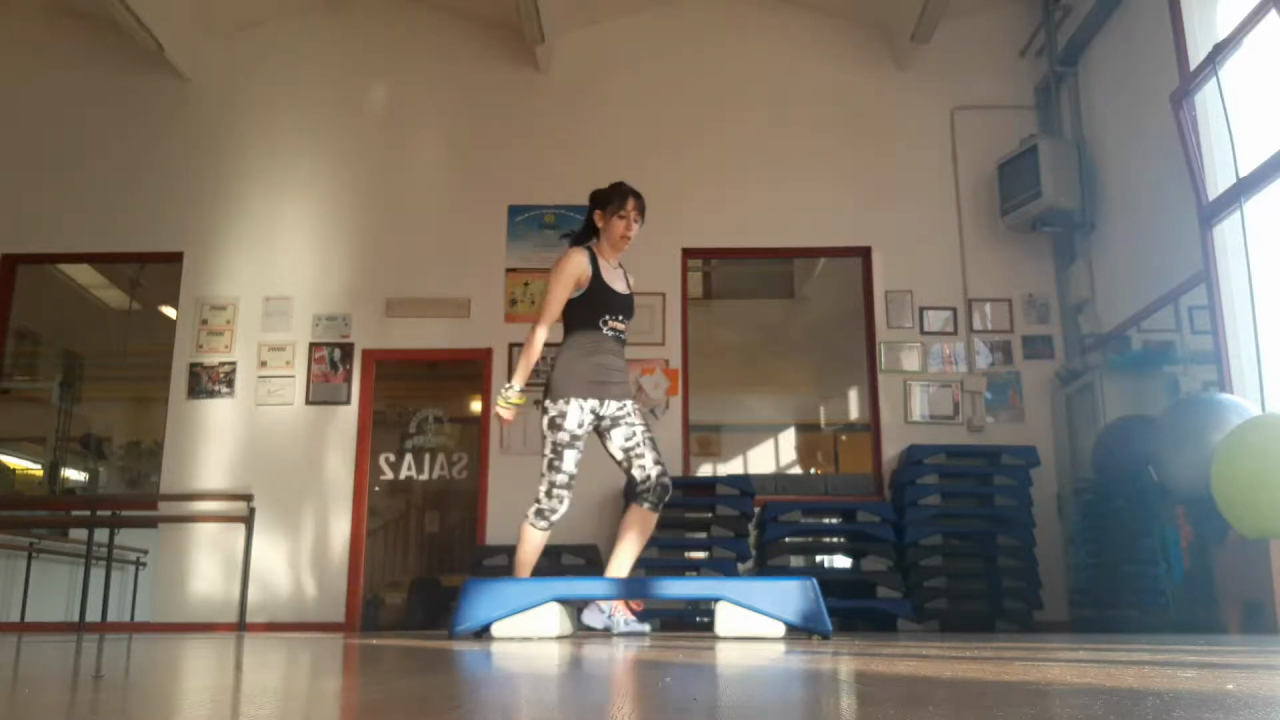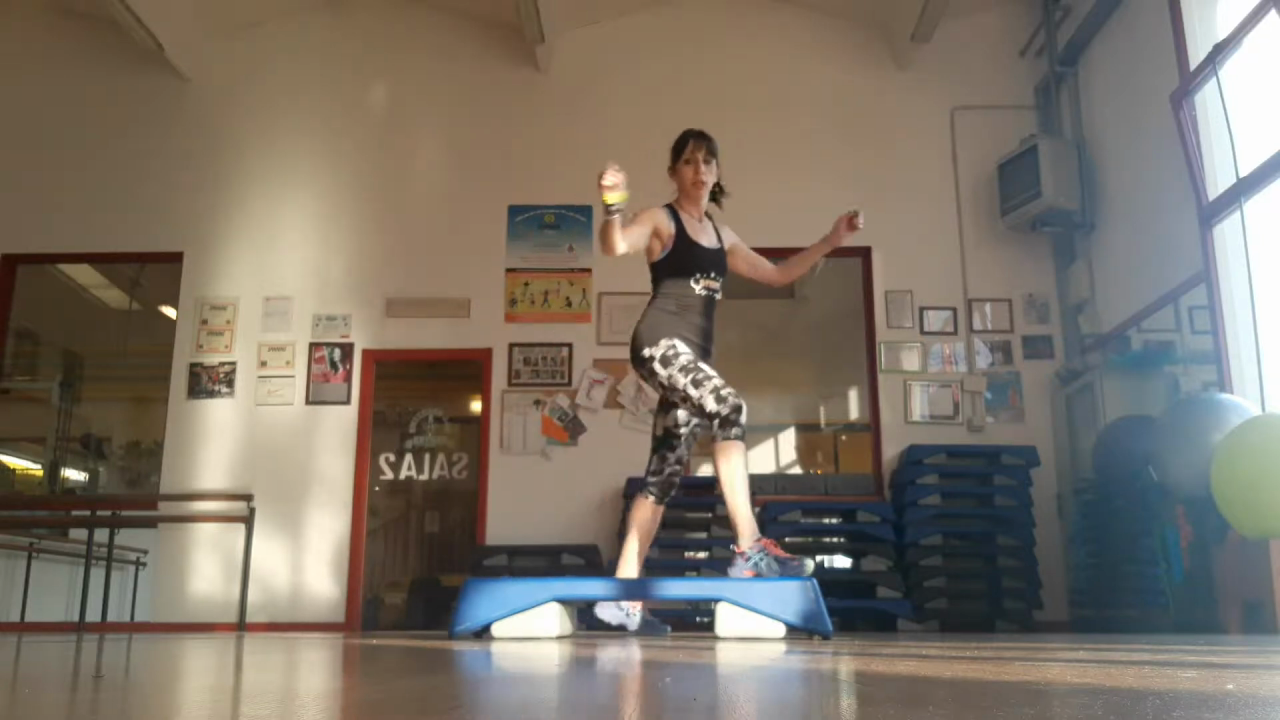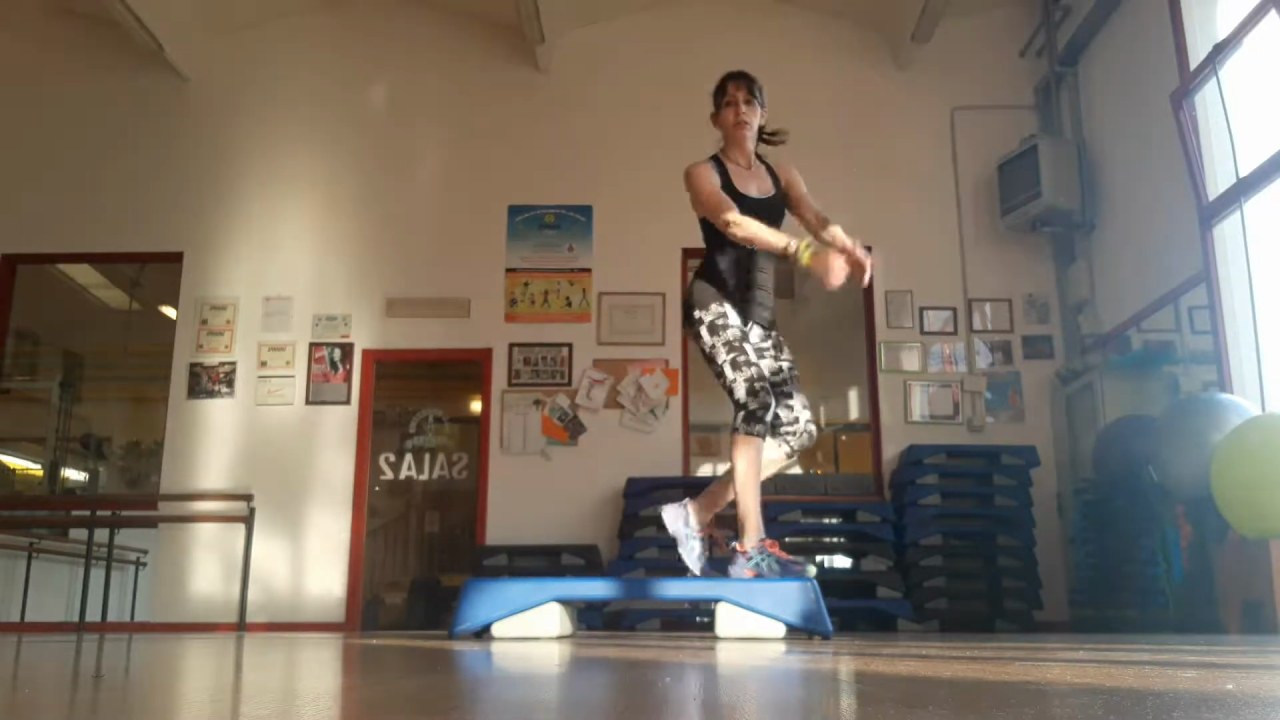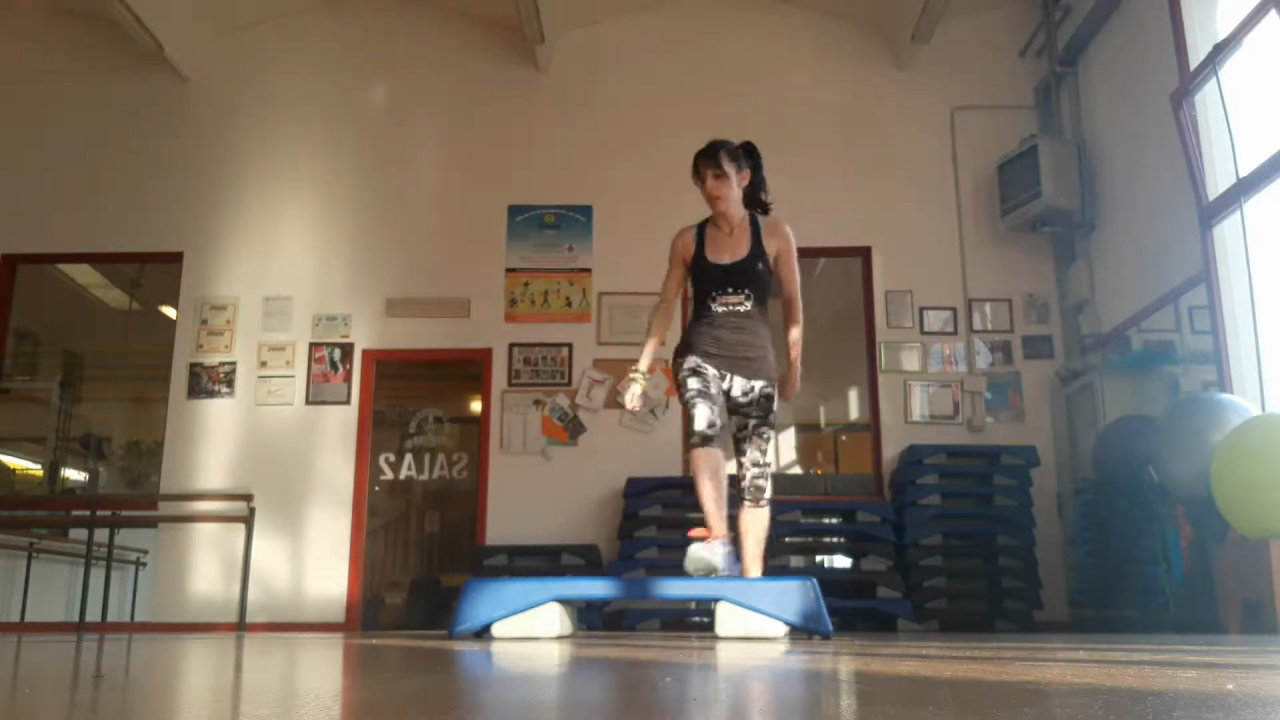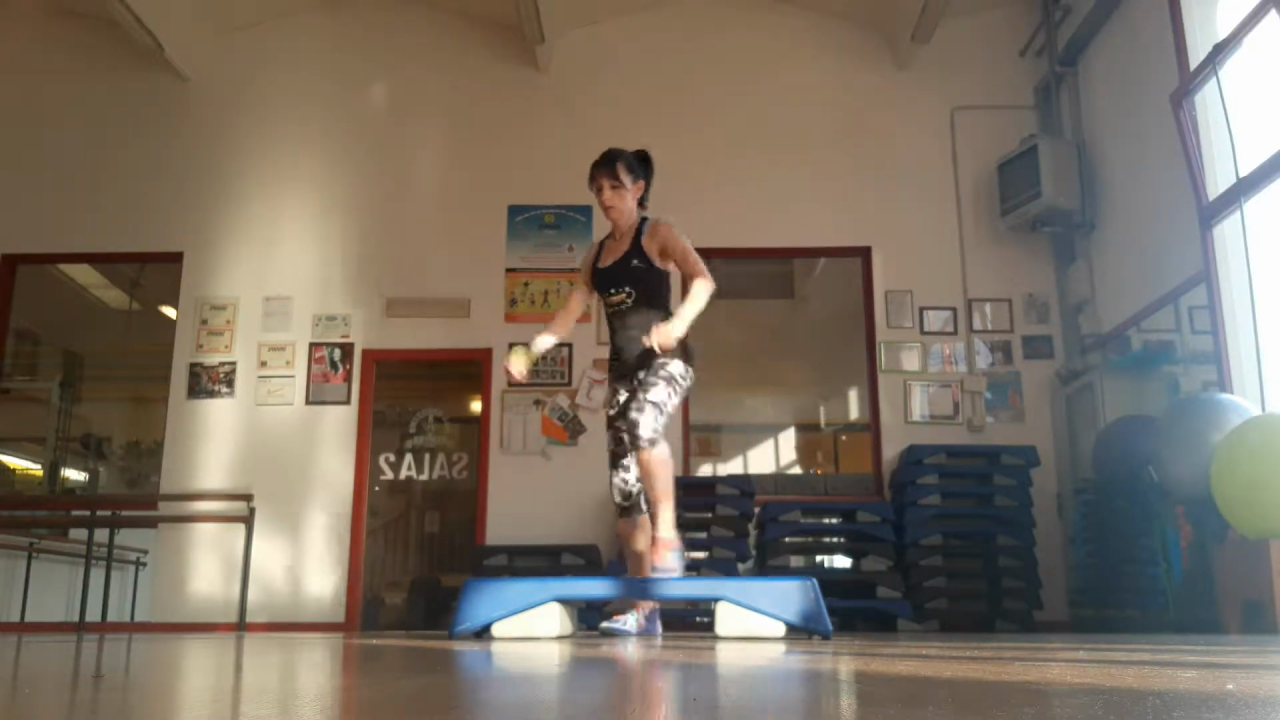
dt=0.5s
person 1, frame 1
left shoulder: (626, 278)
right shoulder: (576, 261)
right elbow: (543, 326)
right wrist: (513, 387)
left hip: (617, 392)
right hip: (574, 387)
left knee: (652, 485)
right knee: (555, 498)
left ankle: (606, 601)
person 1, frame 2
left shoulder: (722, 236)
right shoulder: (659, 219)
left elbow: (777, 274)
right elbow: (615, 245)
left wrist: (830, 241)
right wrist: (612, 202)
left hip: (694, 350)
right hip: (660, 341)
left knee: (663, 474)
right knee: (730, 409)
left ankle: (622, 596)
right ankle: (750, 550)
person 1, frame 3
left shoulder: (781, 175)
right shoulder: (703, 173)
left elbow: (820, 224)
right elbow: (733, 224)
left wrist: (846, 247)
right wrist: (805, 251)
left hip: (760, 311)
right hip: (716, 301)
left knee: (798, 427)
right knee: (758, 403)
left ankle: (695, 511)
right ankle: (753, 549)
person 1, frame 4
left shoulder: (775, 234)
right shoulder: (687, 240)
left elbow: (792, 305)
right elbow: (666, 308)
left wrist: (792, 366)
right wrist: (640, 370)
left hip: (753, 364)
right hip: (700, 356)
left knee: (756, 477)
right knee: (705, 426)
left ankle: (752, 582)
right ankle: (717, 540)
person 1, frame 5
left shoulder: (656, 233)
right shoulder: (596, 254)
left elbow: (703, 279)
right elbow: (566, 317)
left wrist: (678, 322)
right wrist: (528, 352)
left hip: (664, 361)
right hip: (622, 370)
left knee: (645, 427)
right knee: (623, 482)
left ankle: (665, 543)
right ankle: (643, 601)
